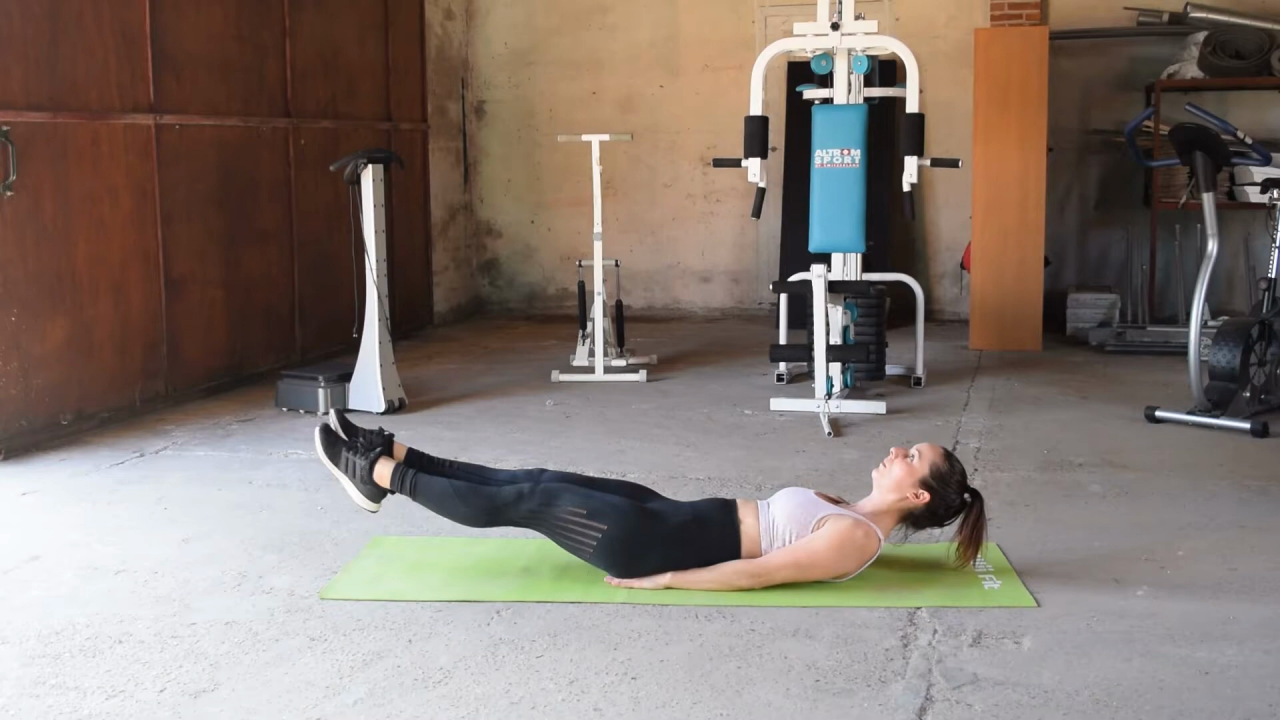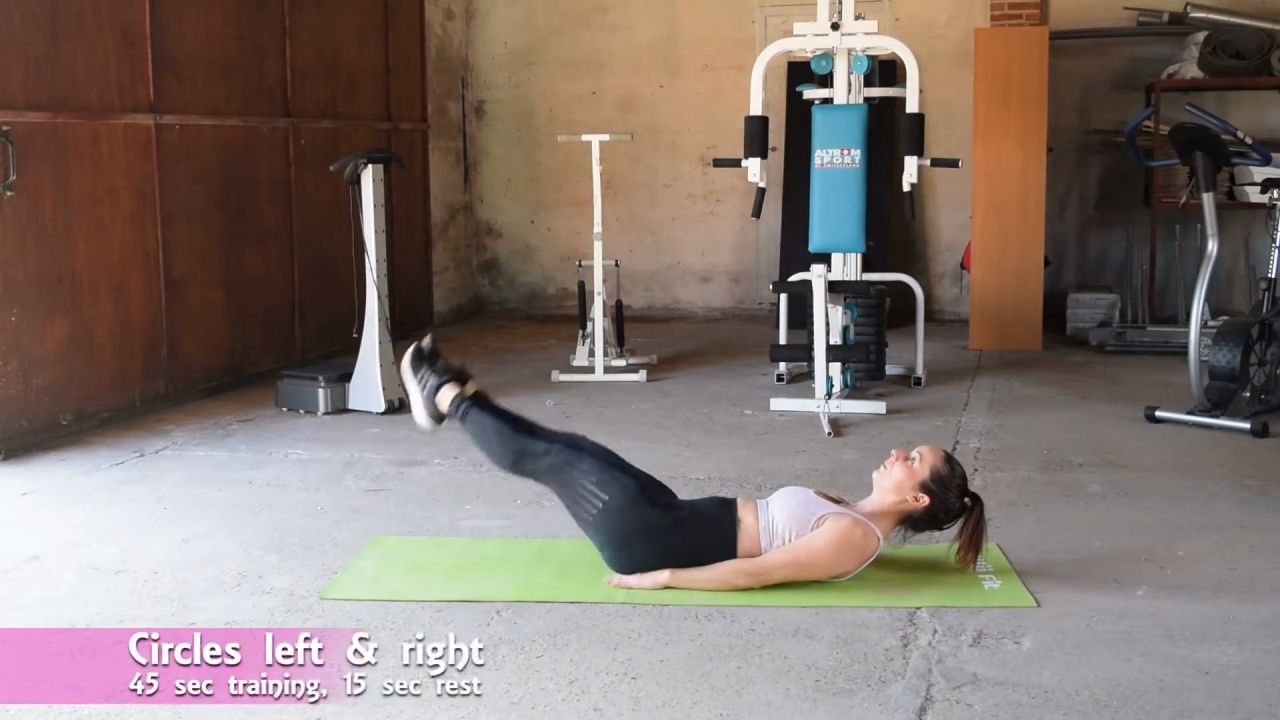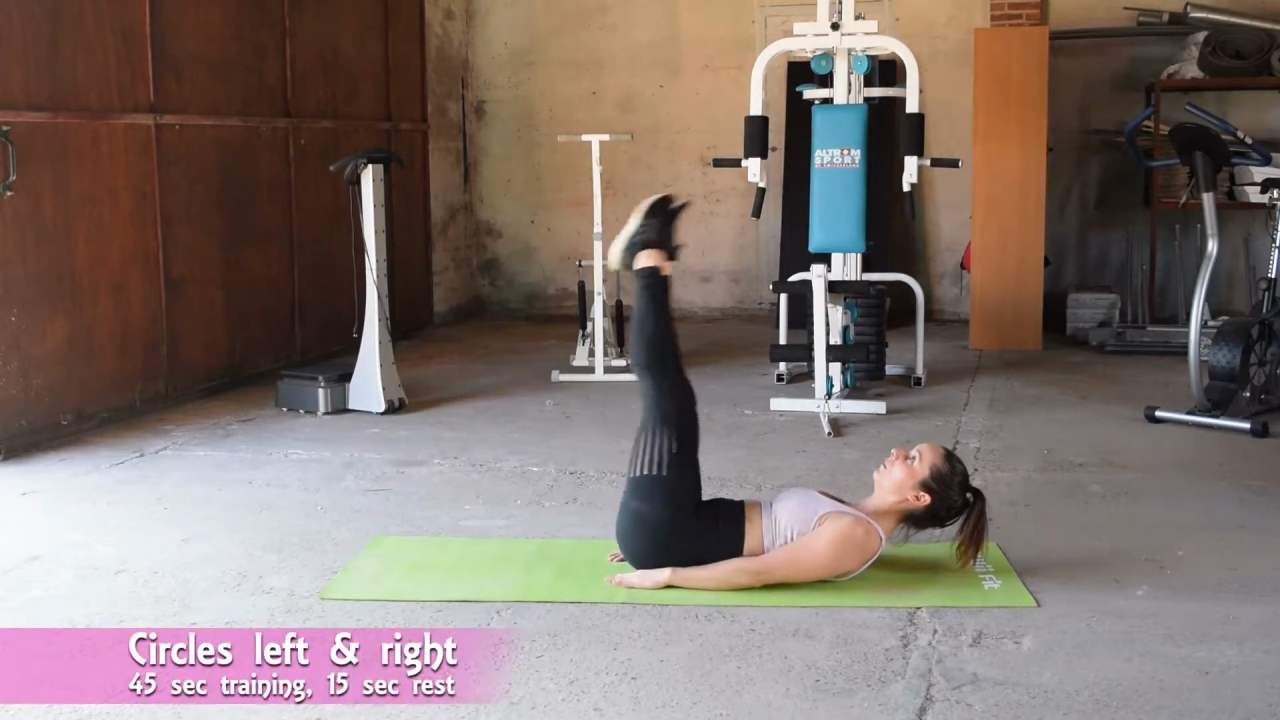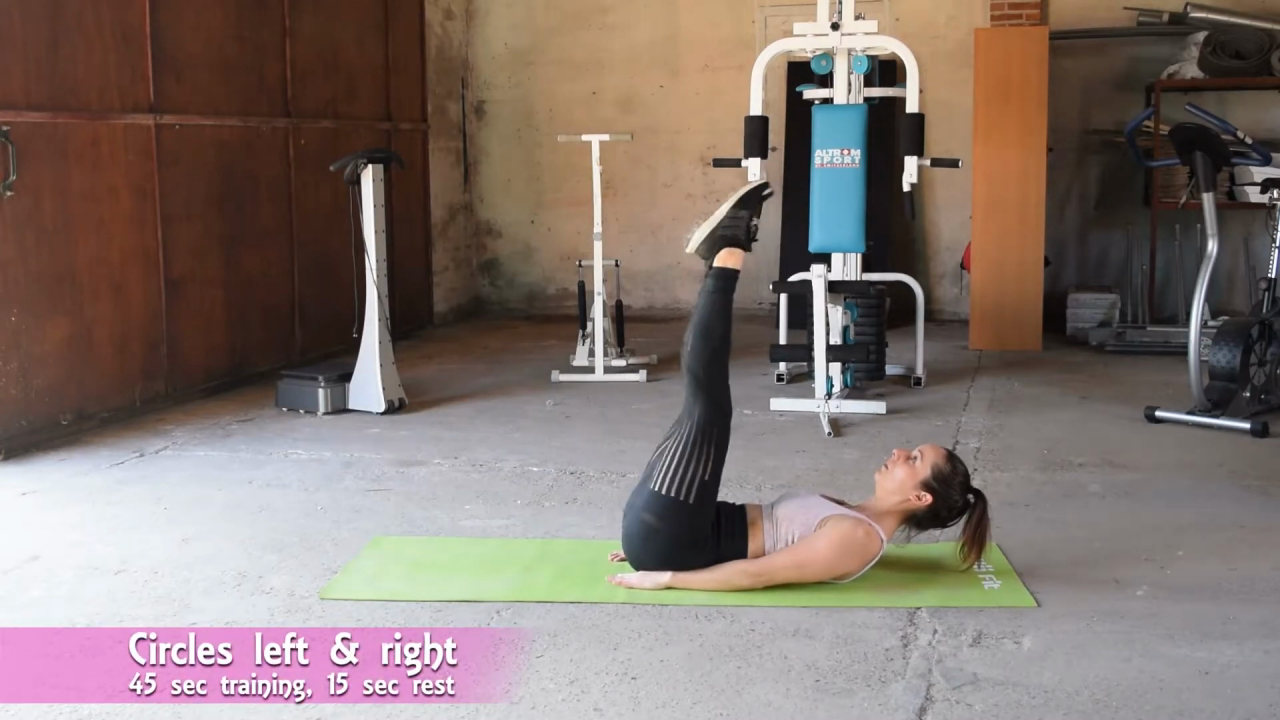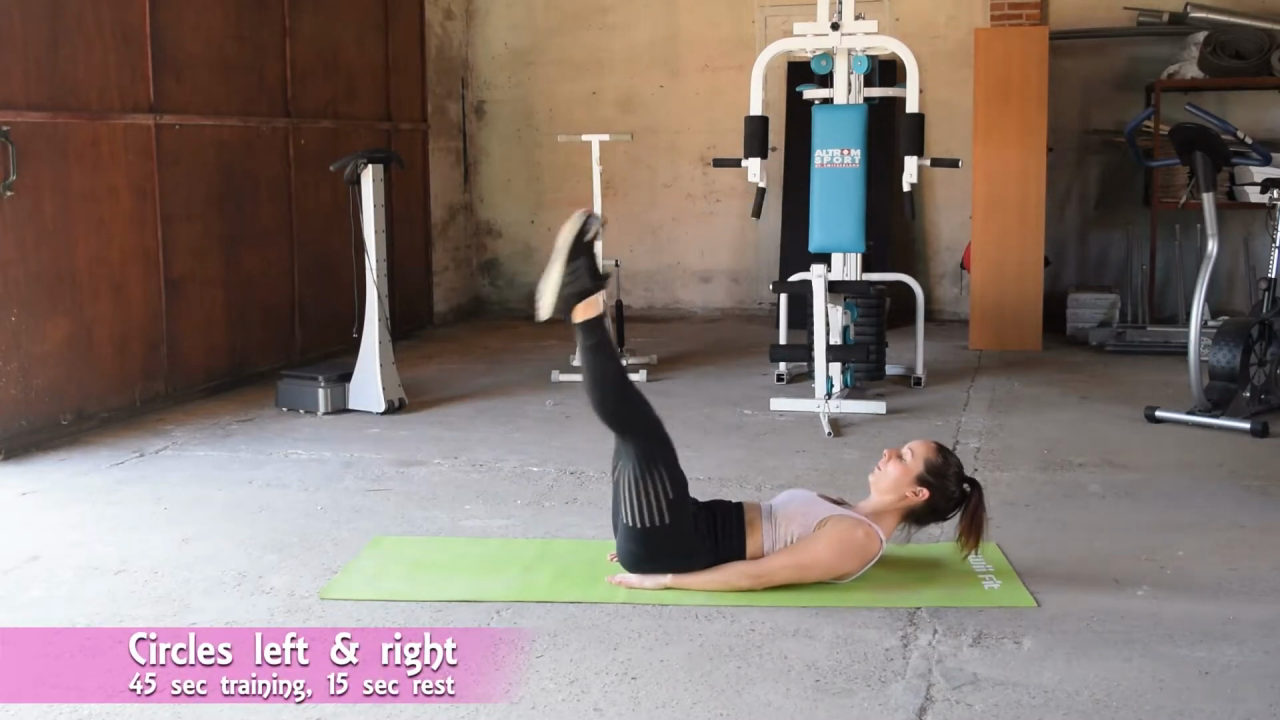
dt=0.3s
person 1, frame 1
left shoulder: (855, 538)
right shoulder: (851, 513)
left elbow: (760, 571)
left wrist: (662, 577)
left hip: (665, 544)
right hip: (677, 518)
left knee: (533, 501)
right knee: (542, 482)
left ankle: (381, 474)
right ankle: (386, 456)
person 1, frame 2
left shoulder: (854, 538)
right shoulder: (851, 512)
left elbow: (758, 572)
left wrist: (663, 576)
left hip: (662, 541)
right hip: (688, 520)
left knee: (554, 459)
right knee: (574, 450)
left ankle: (448, 397)
right ankle: (460, 392)
person 1, frame 3
left shoulder: (855, 536)
right shoulder: (853, 516)
left elbow: (759, 572)
left wrist: (663, 576)
left hip: (661, 544)
left knee: (663, 383)
left ankle: (647, 258)
right ankle: (649, 259)
person 1, frame 4
left shoulder: (857, 537)
right shoulder: (855, 514)
left elbow: (760, 575)
left wrist: (664, 577)
left hip: (666, 546)
left knee: (707, 397)
left ankle: (729, 253)
right ankle: (726, 253)
person 1, frame 5
left shoulder: (857, 539)
right shoulder: (852, 512)
left elbow: (765, 572)
left wrist: (664, 579)
right wrist: (659, 525)
left hip: (667, 549)
right hip: (694, 535)
left knee: (635, 429)
left ankle: (584, 300)
right ankle: (583, 300)
